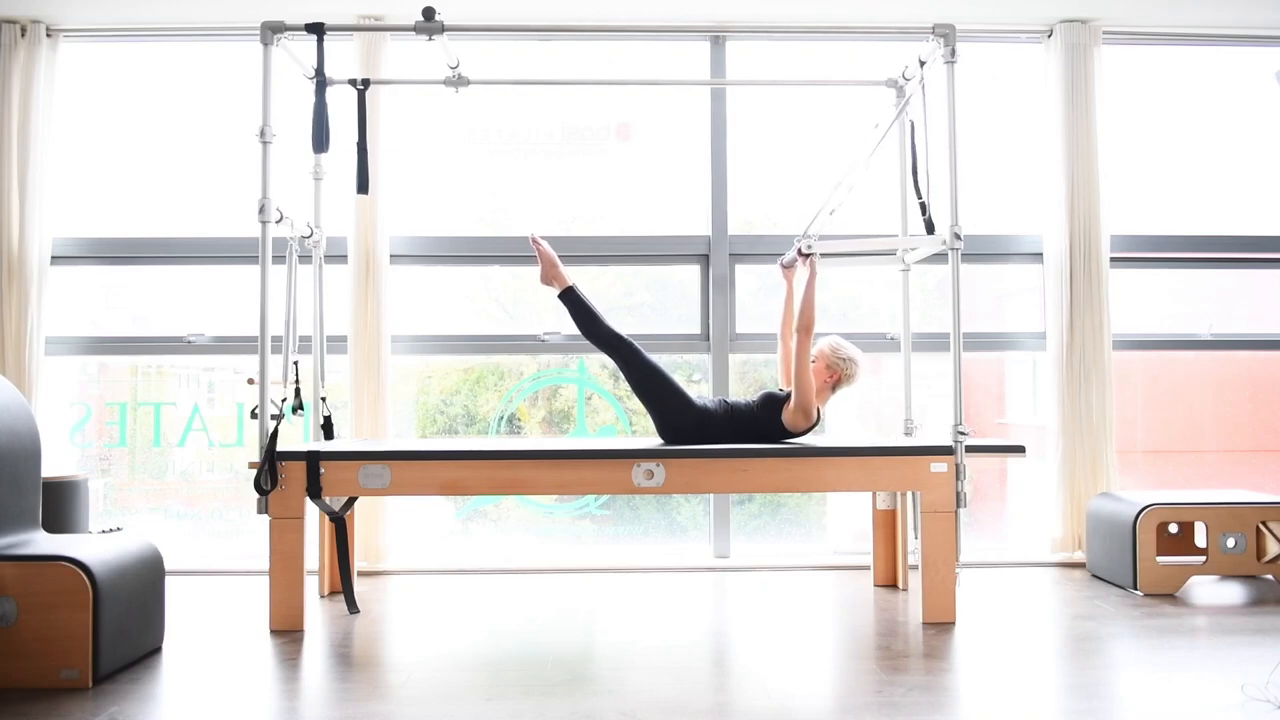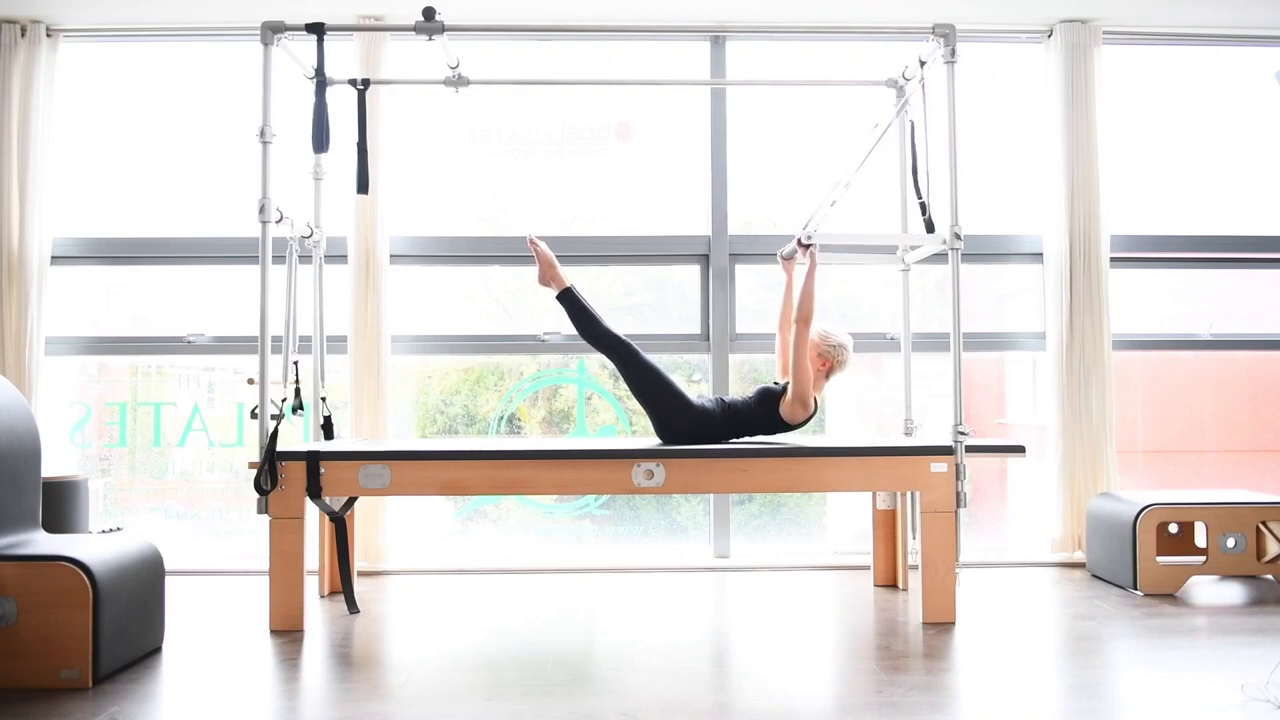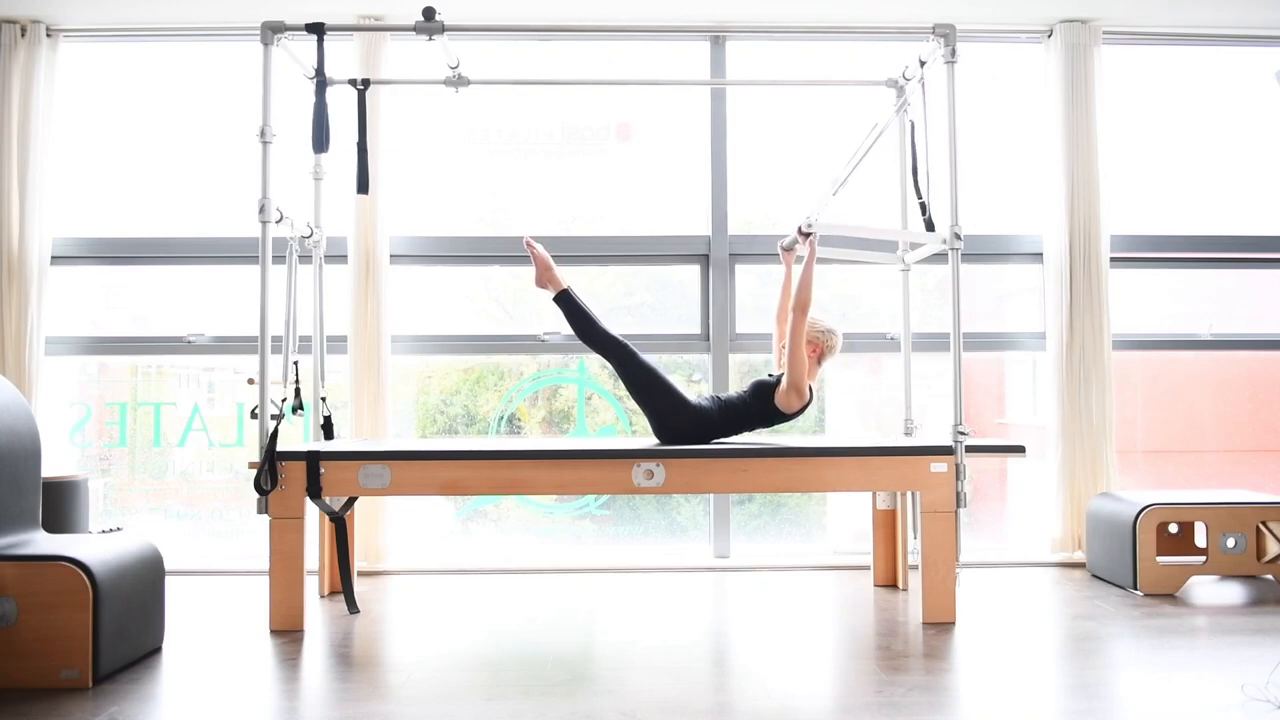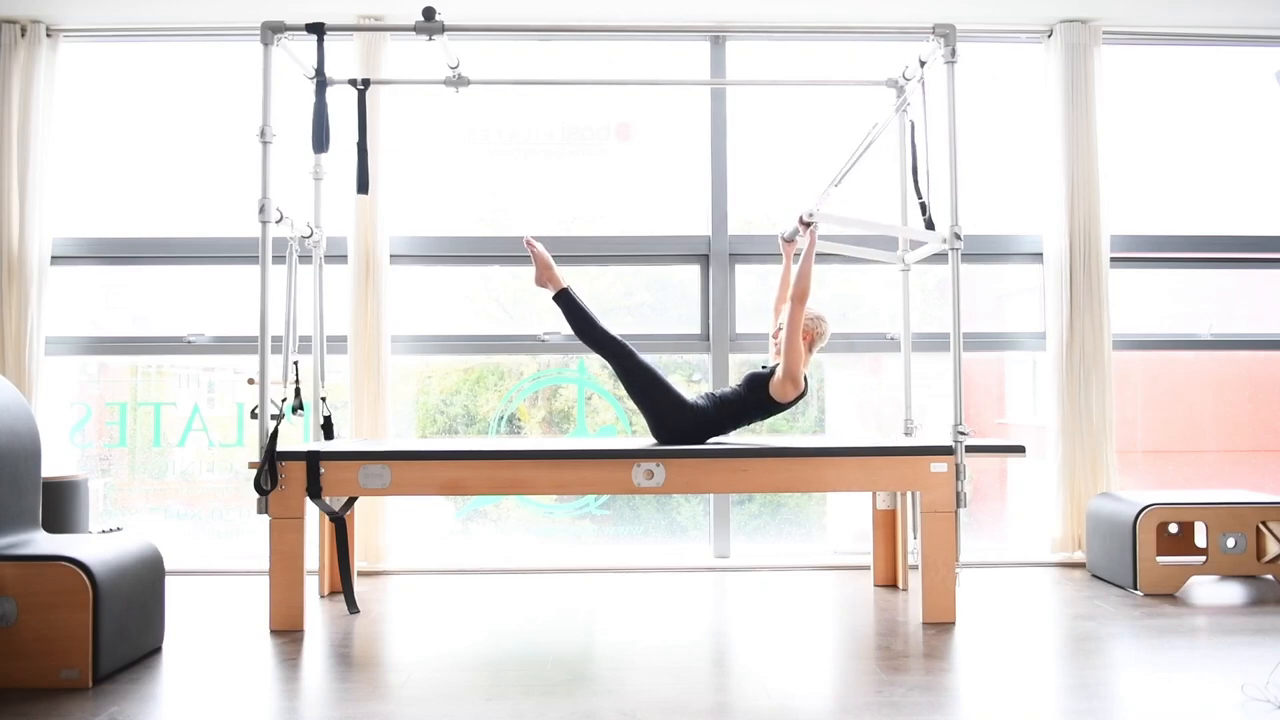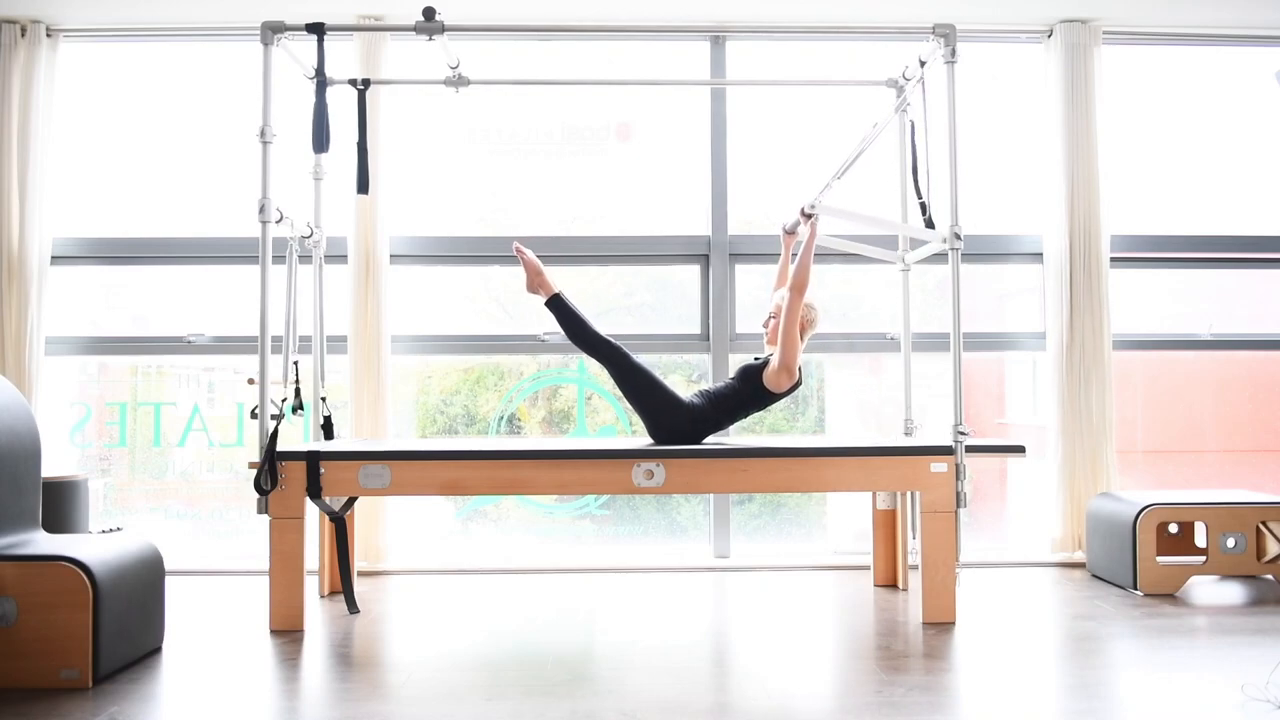
dt=0.5s
person 1, frame 1
left shoulder: (804, 411)
right shoulder: (794, 400)
left elbow: (803, 334)
right elbow: (787, 338)
left wrist: (811, 276)
right wrist: (789, 283)
left hip: (693, 425)
right hip: (695, 422)
left knee: (622, 346)
left ankle: (560, 280)
person 1, frame 2
left shoulder: (802, 403)
right shoulder: (790, 393)
left elbow: (801, 326)
right elbow: (785, 330)
left wrist: (811, 268)
right wrist: (789, 275)
left hip: (691, 426)
right hip: (692, 423)
left knee: (622, 348)
left ankle: (559, 281)
person 1, frame 3
left shoulder: (796, 391)
right shoulder: (785, 385)
left elbow: (799, 313)
right elbow: (782, 320)
left wrist: (810, 257)
right wrist: (788, 266)
left hip: (689, 424)
right hip: (691, 424)
left knee: (619, 350)
left ankle: (556, 283)
person 1, frame 4
left shoulder: (791, 380)
right shoulder: (780, 375)
left elbow: (798, 303)
right elbow: (783, 308)
left wrist: (810, 247)
right wrist: (788, 258)
left hip: (685, 424)
right hip: (685, 425)
left knee: (617, 350)
left ankle: (556, 282)
person 1, frame 5
left shoulder: (785, 369)
right shoulder: (774, 364)
left elbow: (795, 293)
right elbow: (781, 296)
left wrist: (810, 237)
right wrist: (786, 248)
left hip: (683, 423)
right hip: (683, 423)
left knee: (612, 353)
left ankle: (547, 288)
